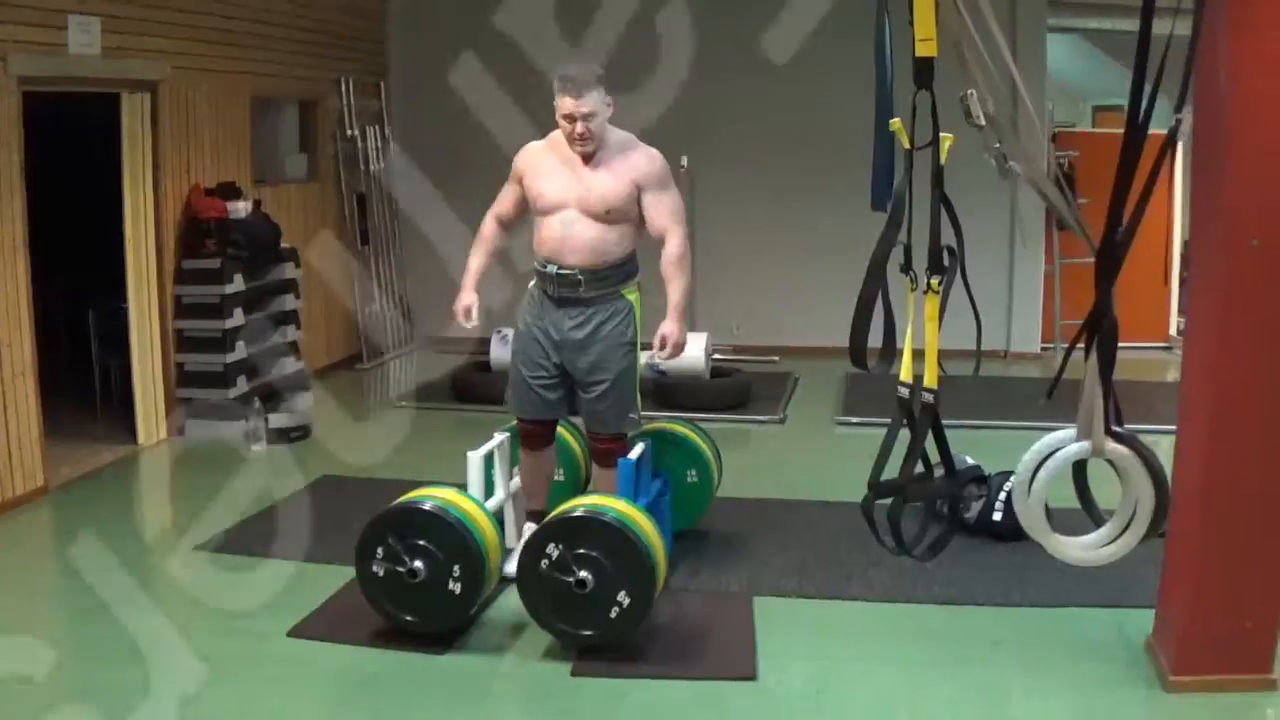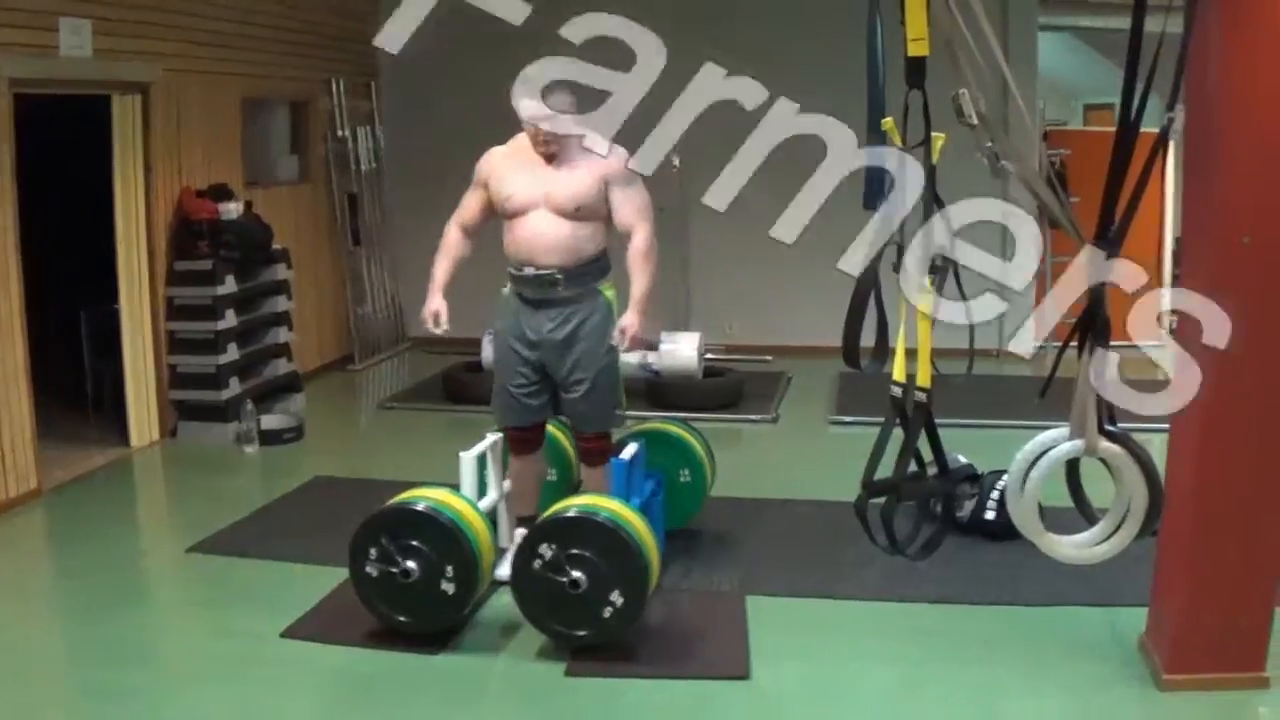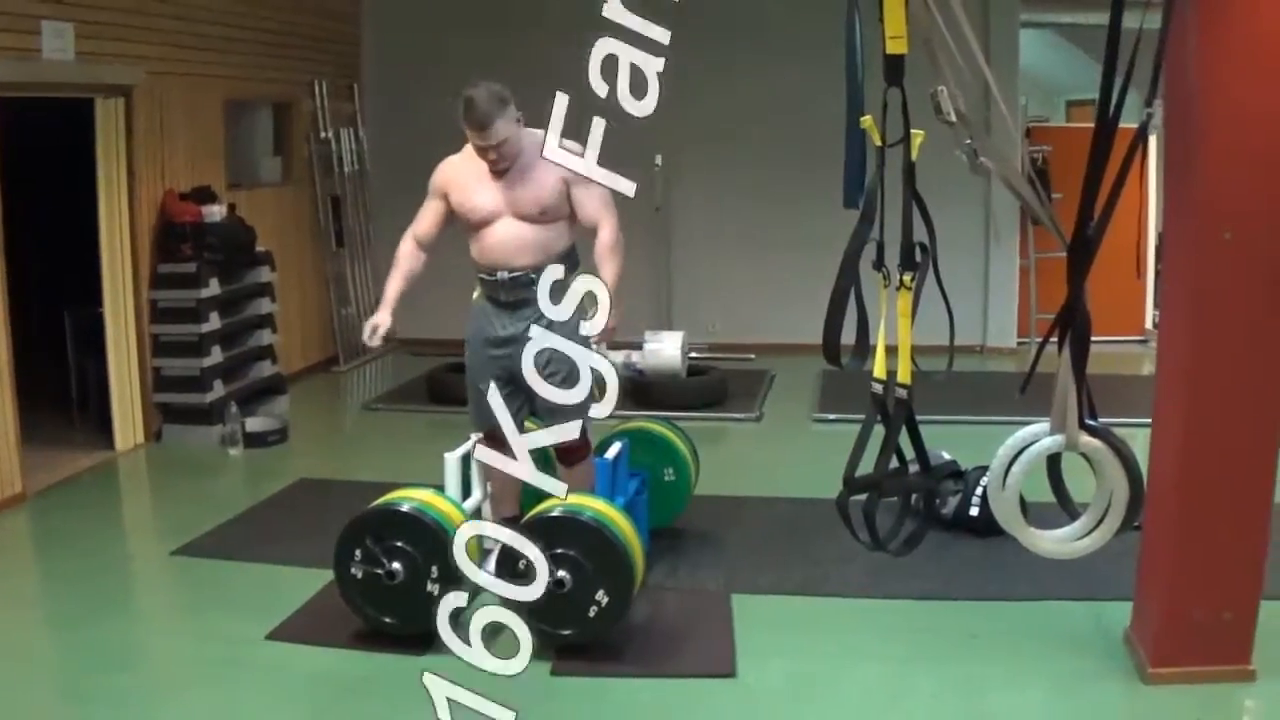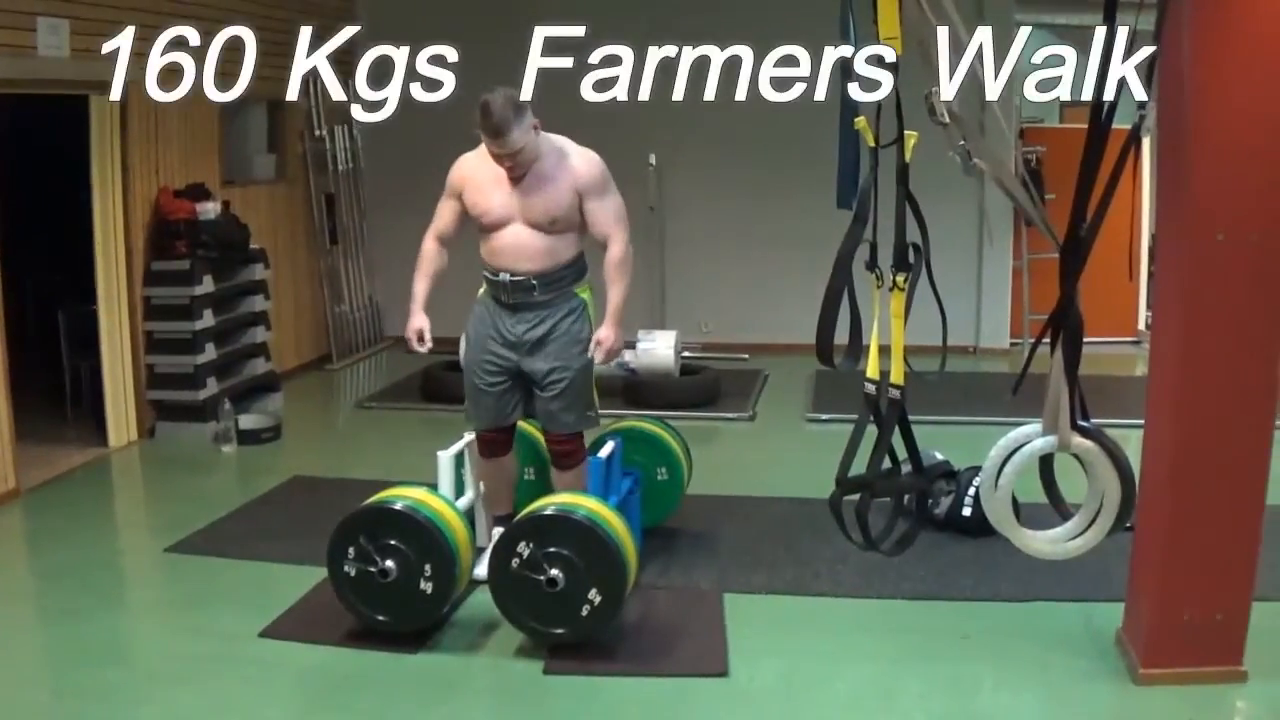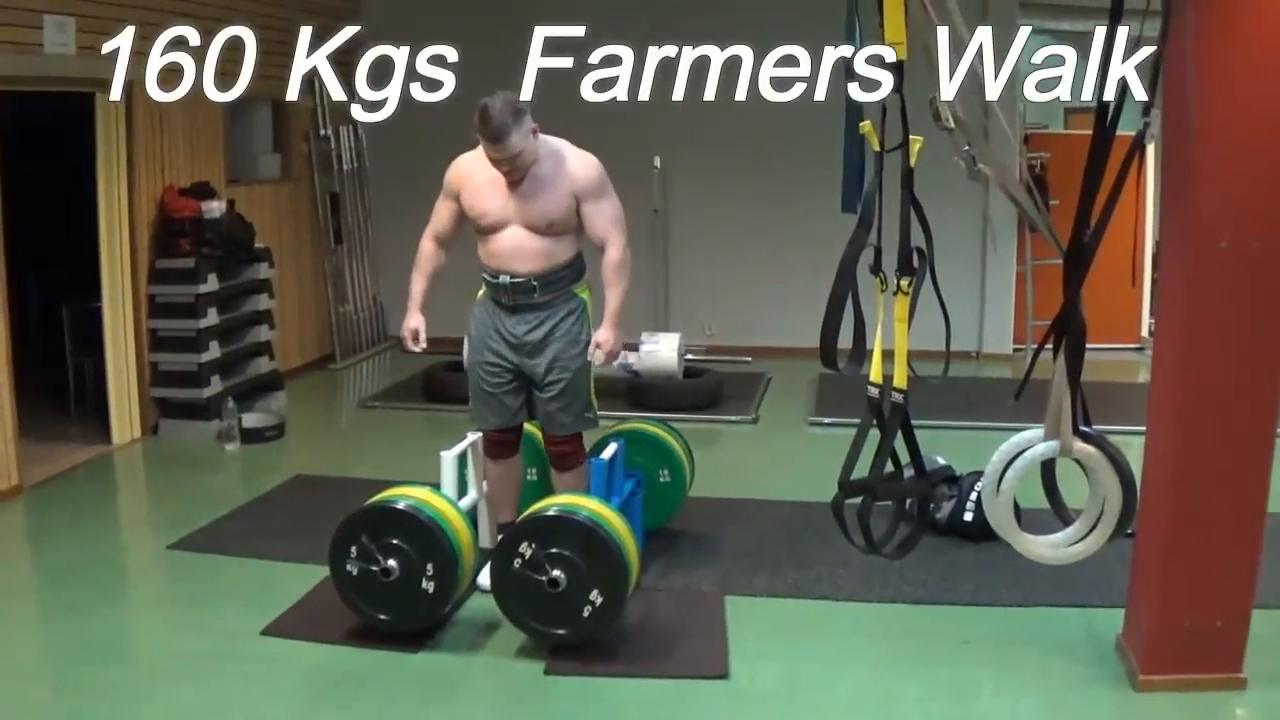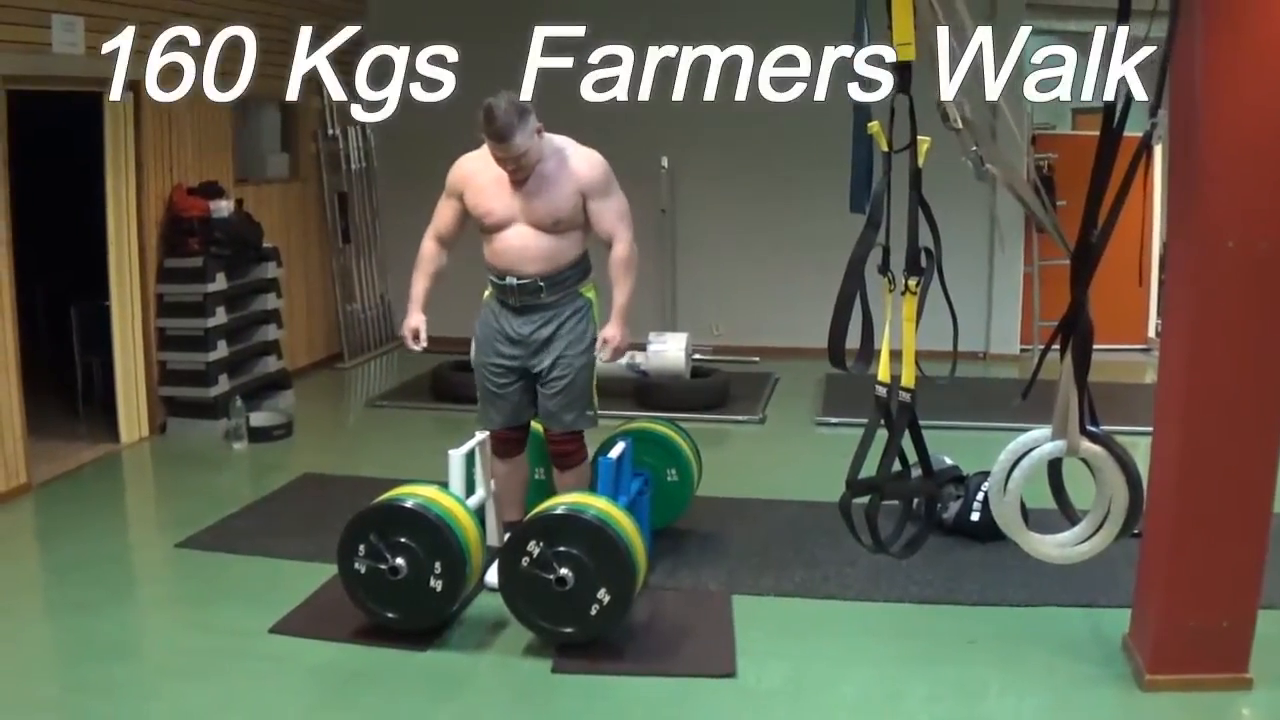
dt=0.4s
person 1, frame 1
left shoulder: (643, 162)
right shoulder: (532, 158)
left elbow: (673, 239)
right elbow: (497, 220)
left wrist: (675, 314)
right wrist: (469, 284)
left hip: (606, 307)
right hip: (542, 303)
left knee: (607, 433)
right knee: (532, 424)
right ankle: (534, 529)
person 1, frame 2
left shoulder: (608, 161)
right shoulder: (496, 162)
left elbow: (641, 235)
right elbow: (461, 228)
left wrist: (637, 305)
right wrist: (437, 289)
left hip: (583, 305)
right hip: (519, 307)
left knee: (591, 432)
right knee: (520, 430)
right ankle: (524, 535)
person 1, frame 3
right shoulder: (450, 173)
left elbow: (606, 227)
right elbow: (416, 242)
left wrist: (606, 297)
right wrist: (387, 304)
left hip: (555, 302)
right hip: (491, 310)
left knee: (567, 429)
right knee: (496, 429)
right ankle: (506, 531)
person 1, frame 4
left shoulder: (582, 167)
right shoulder: (466, 171)
left elbow: (616, 243)
right elbow: (437, 241)
left wrist: (611, 319)
right wrist: (418, 307)
left hip: (560, 309)
right hip: (493, 309)
left knee: (563, 436)
right knee: (491, 430)
right ankle: (501, 533)
person 1, frame 5
left shoulder: (580, 170)
right shoulder: (464, 172)
left elbow: (614, 246)
right elbow: (435, 240)
left wrist: (610, 322)
right wrist: (415, 306)
left hip: (559, 310)
right hip: (494, 312)
left knee: (563, 437)
right knee: (498, 434)
right ankle: (505, 543)
person 1, frame 6
left shoulder: (584, 167)
right shoulder: (467, 172)
left elbow: (621, 242)
right elbow: (436, 240)
left wrist: (618, 316)
right wrist: (416, 306)
left hip: (565, 309)
right hip: (500, 311)
left knee: (564, 434)
right knee: (505, 433)
right ankle: (513, 541)
